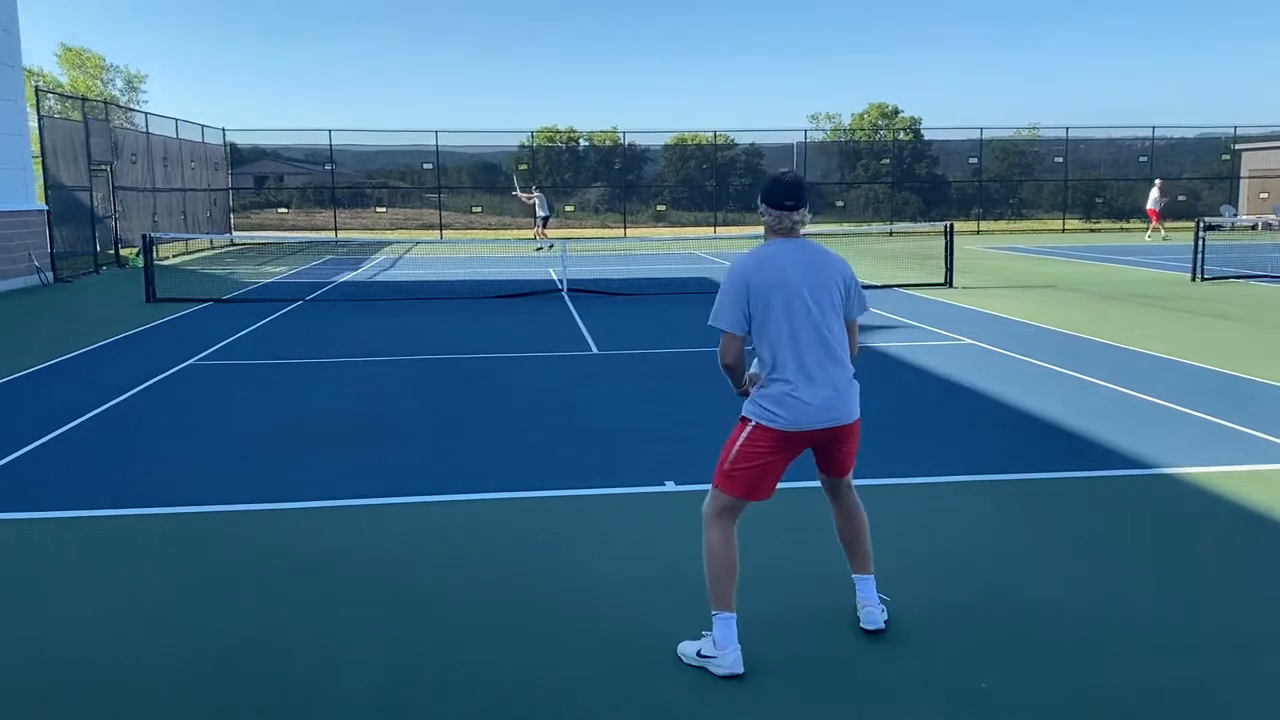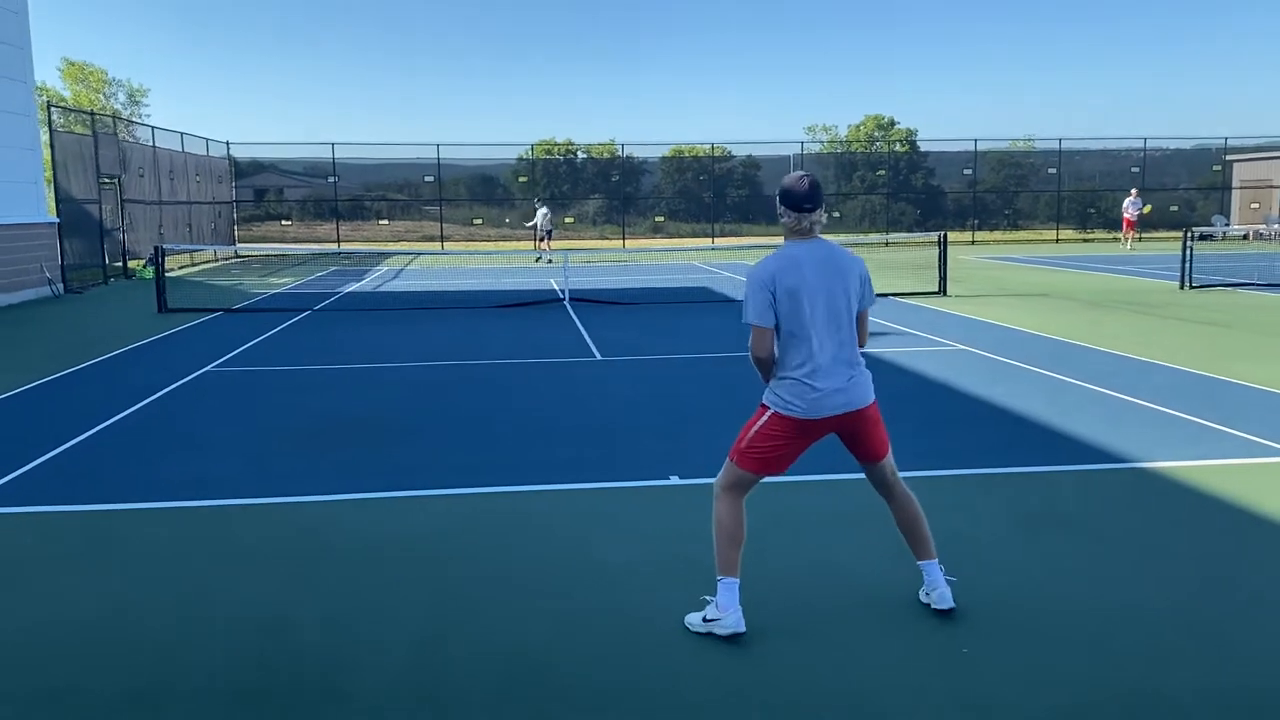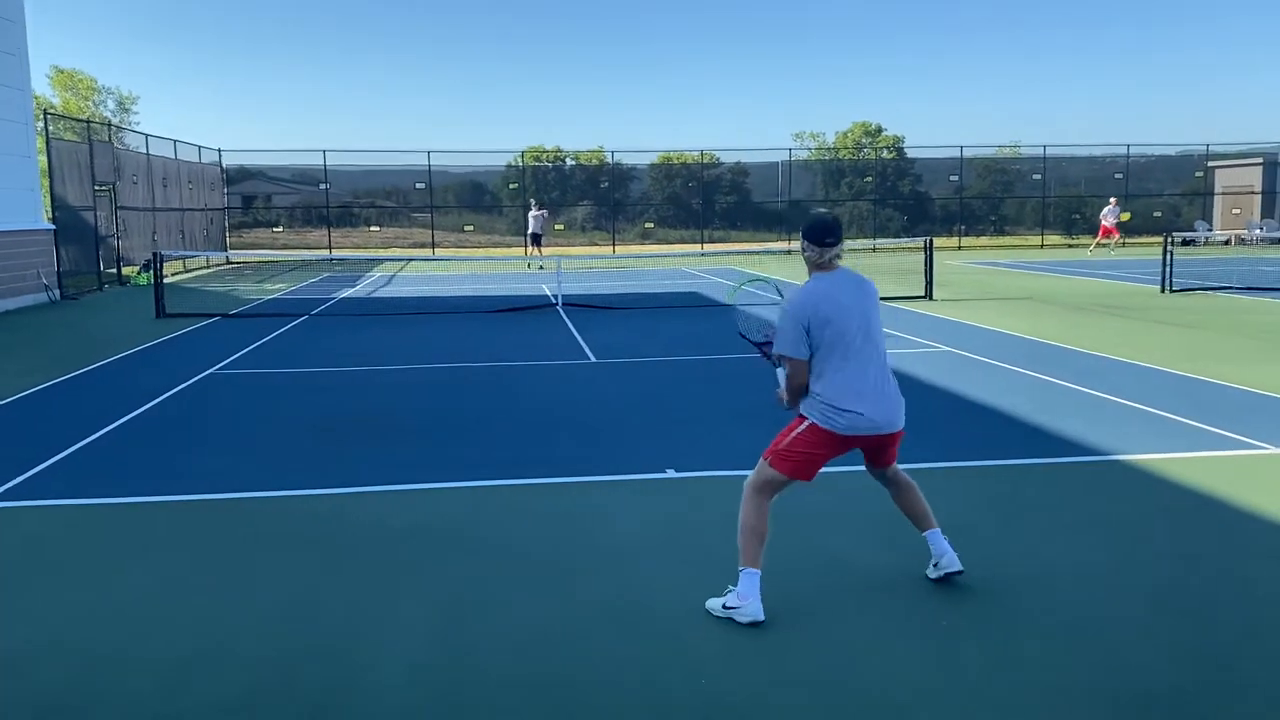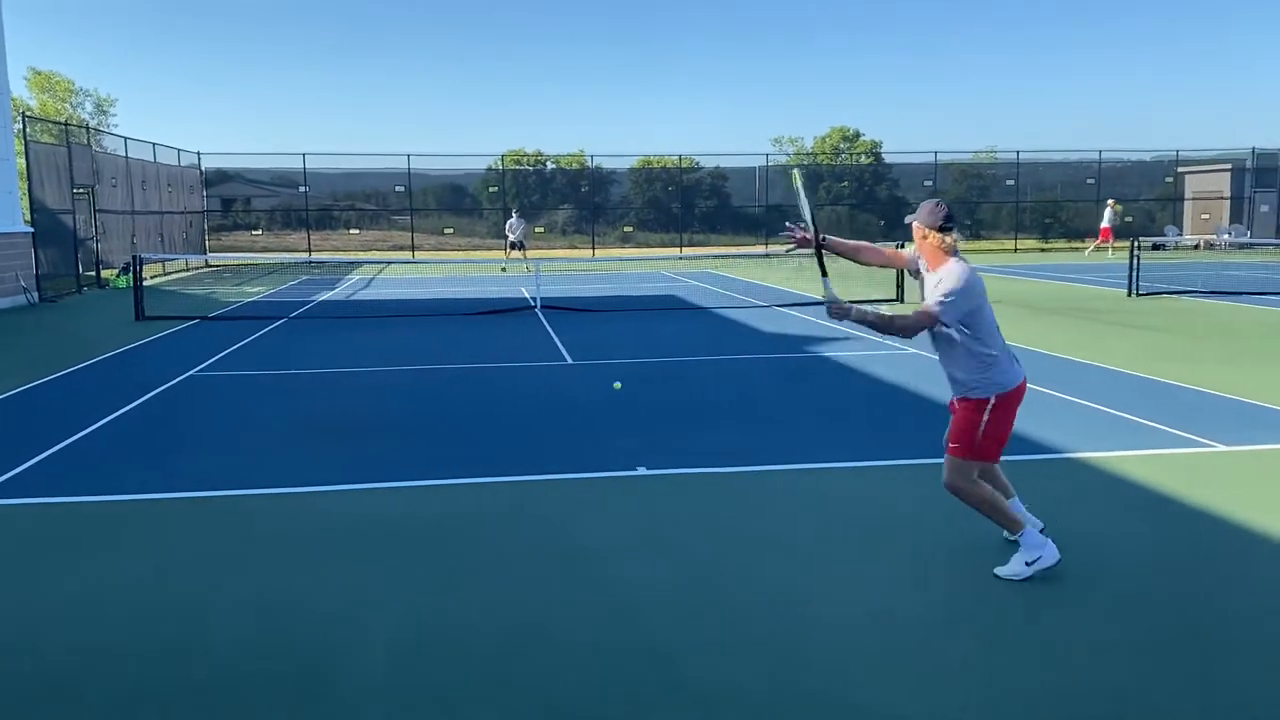
dt=0.5s
person 1, frame 1
left shoulder: (743, 270)
right shoulder: (838, 266)
left elbow: (730, 357)
right elbow: (852, 347)
left wrist: (743, 384)
left hip: (777, 413)
right hip: (842, 406)
left knee: (717, 515)
right knee: (841, 491)
left ankle: (723, 645)
right ankle: (869, 600)
person 1, frame 2
left shoulder: (766, 272)
right shoulder: (853, 263)
left elbow: (761, 351)
right elbow: (861, 337)
left hip: (794, 403)
right hip: (856, 397)
left knee: (728, 489)
right knee: (890, 483)
left ankle: (727, 607)
right ankle: (936, 584)
person 1, frame 3
left shoulder: (797, 305)
right shoulder: (865, 288)
left elbow: (798, 381)
left wrist: (789, 399)
left hip: (834, 419)
right hip: (888, 417)
left knee: (757, 490)
right knee: (891, 475)
left ankle: (746, 593)
right ankle: (944, 555)
person 1, frame 4
left shoulder: (958, 280)
right shoulder: (931, 260)
left elbow: (908, 326)
right elbow: (879, 255)
left wrist: (852, 312)
right wrist: (820, 241)
left hip: (991, 390)
right hip: (978, 386)
left knee: (957, 478)
right knee: (963, 451)
left ankle: (1035, 548)
right ankle: (1022, 517)
